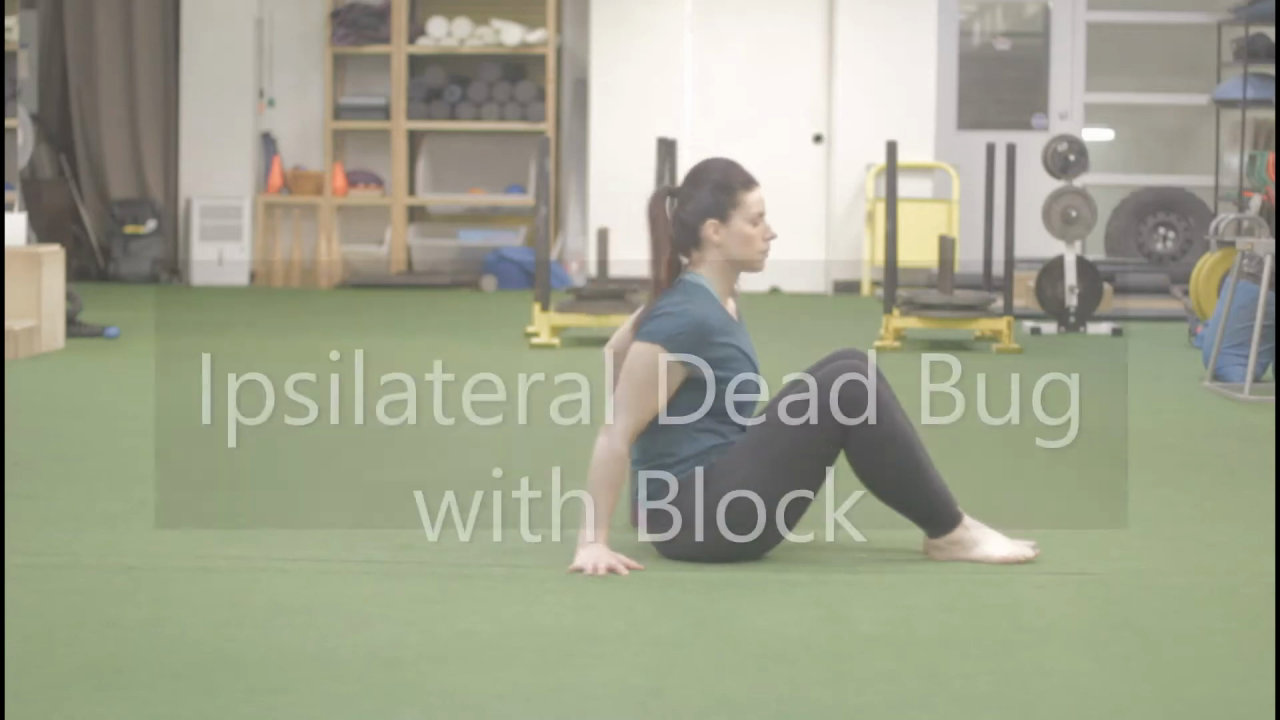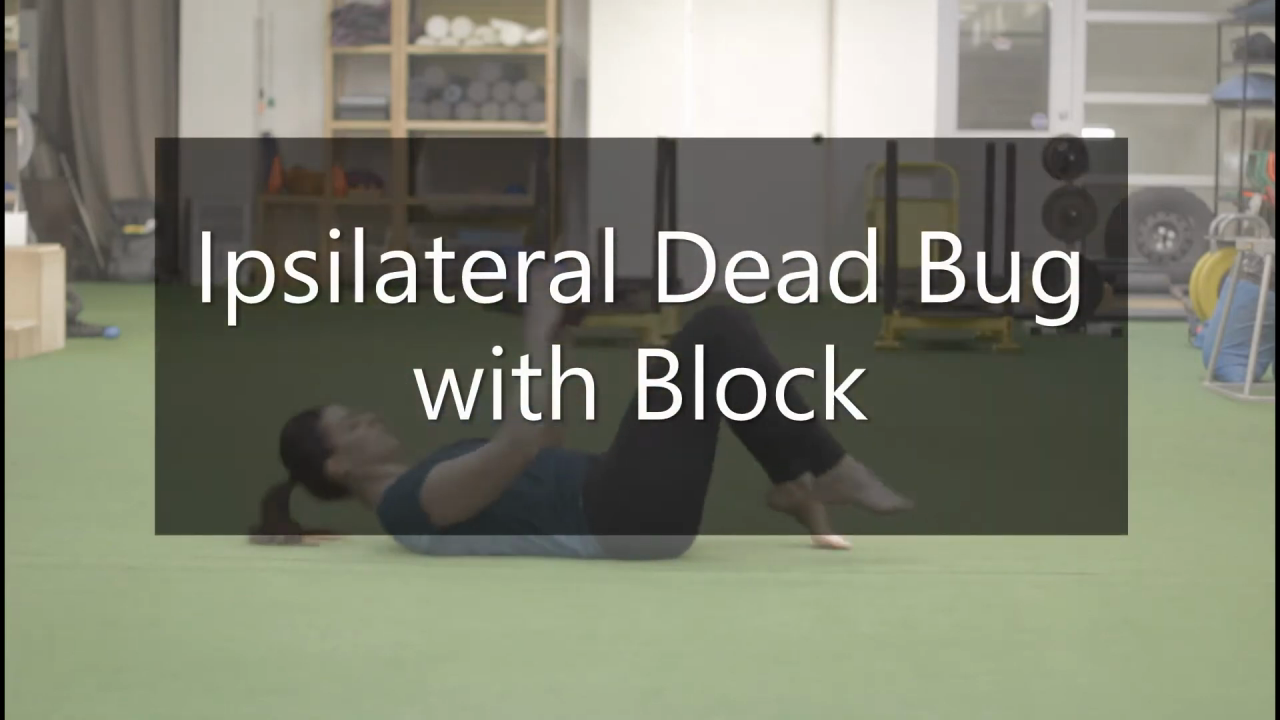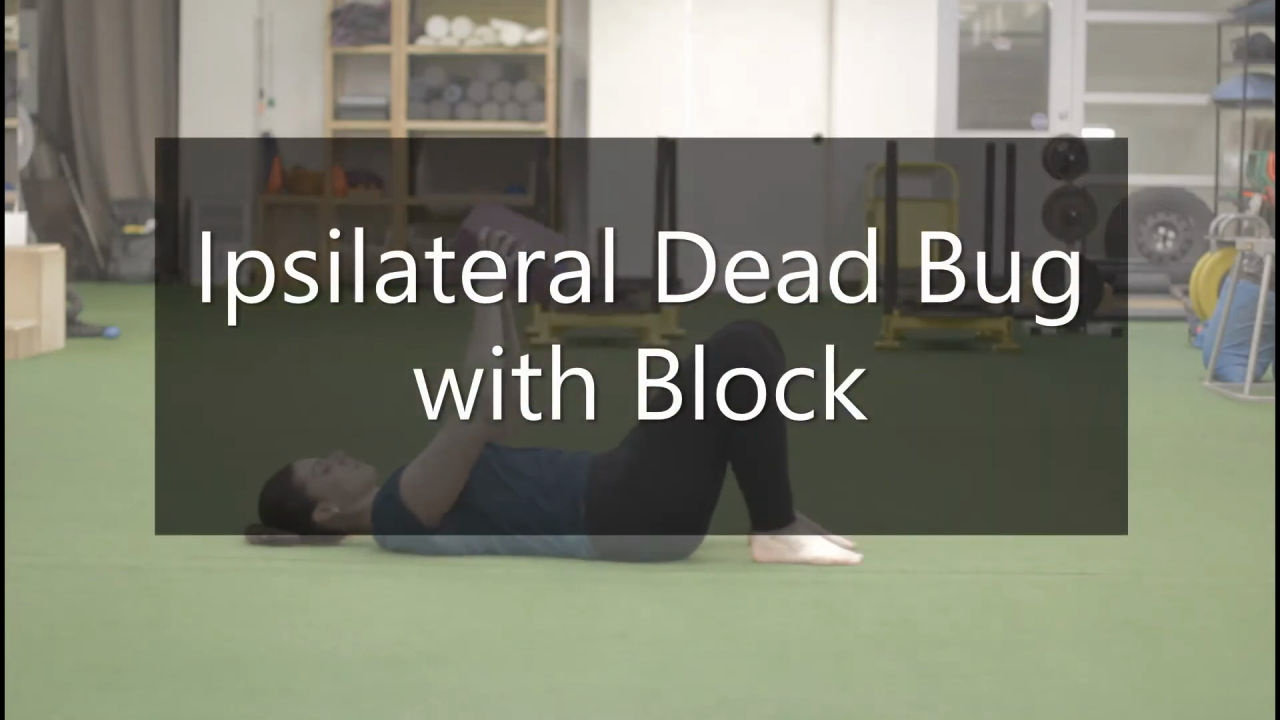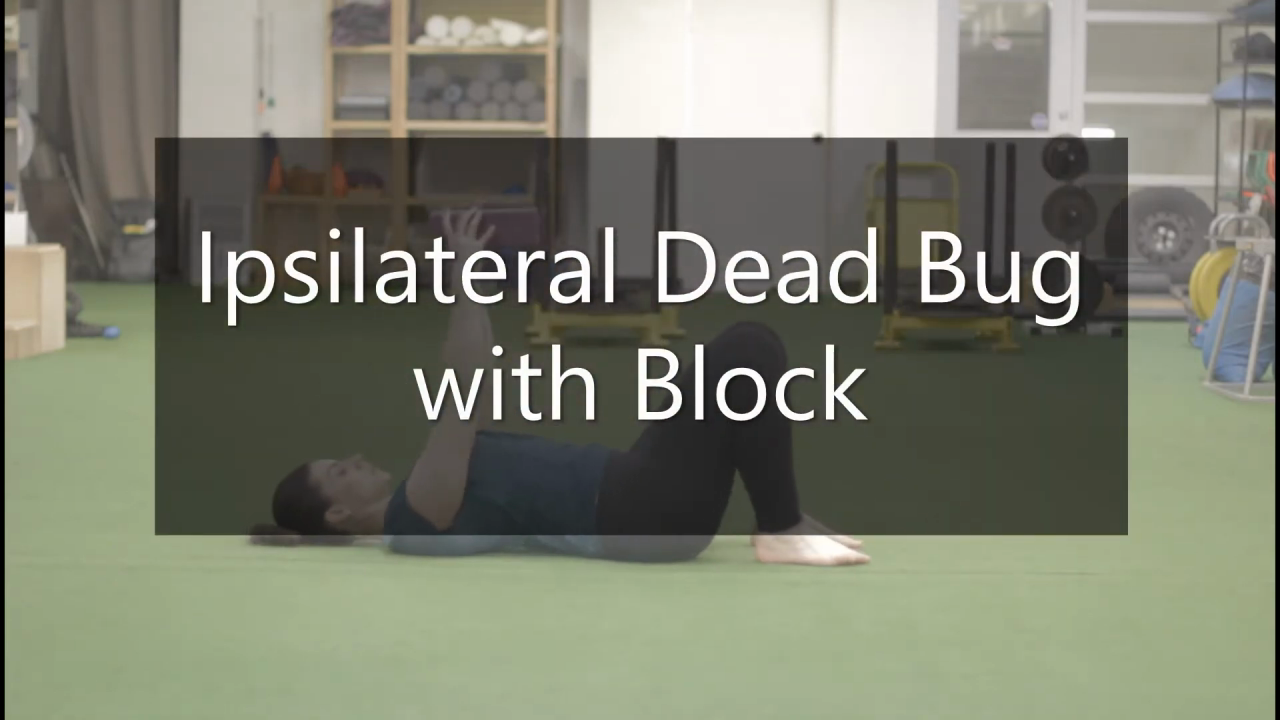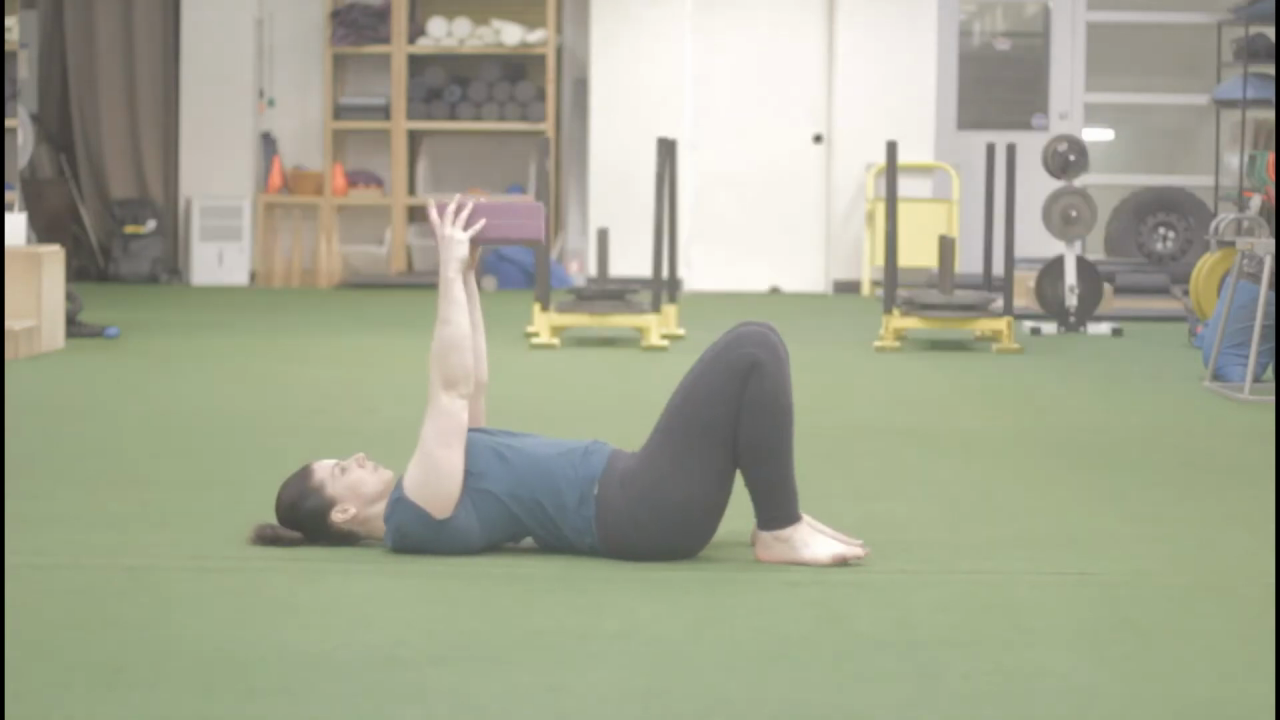
dt=1s
person 1, frame 1
left shoulder: (712, 297)
right shoulder: (689, 318)
left elbow: (621, 349)
right elbow: (616, 432)
right wrist: (593, 541)
left hip: (715, 489)
right hip: (697, 514)
left knee: (849, 370)
right knee: (848, 386)
left ankle: (946, 521)
right ankle: (948, 534)
person 1, frame 2
left shoulder: (432, 480)
right shoulder: (414, 506)
left elbow: (546, 426)
right elbow: (526, 439)
left wrist: (555, 335)
right wrist: (537, 332)
left hip: (621, 503)
right hip: (627, 520)
left knee: (719, 326)
right knee: (720, 333)
left ankle: (796, 484)
right ankle: (829, 470)
person 1, frame 3
left shoulder: (420, 493)
right shoulder: (403, 514)
left elbow: (504, 393)
right elbow: (477, 409)
left wrist: (501, 289)
right wrist: (486, 293)
left hip: (620, 497)
right hip: (633, 518)
left knee: (746, 342)
right knee: (743, 353)
left ankle: (778, 516)
right ankle: (776, 529)
person 1, frame 4
left shoulder: (426, 494)
right shoulder: (416, 521)
left elbow: (478, 388)
right wrist: (464, 275)
left hip: (630, 495)
right hip: (643, 518)
left knee: (749, 343)
right knee: (748, 352)
left ankle: (783, 518)
right ankle: (781, 531)
person 1, frame 5
left shoulder: (426, 500)
right shoulder: (415, 517)
left elbow: (471, 387)
right elbow: (449, 391)
left wrist: (467, 274)
right wrist: (448, 269)
left hip: (632, 494)
right hip: (642, 514)
left knee: (753, 344)
right knee: (753, 351)
left ankle: (780, 516)
right ankle: (781, 532)
